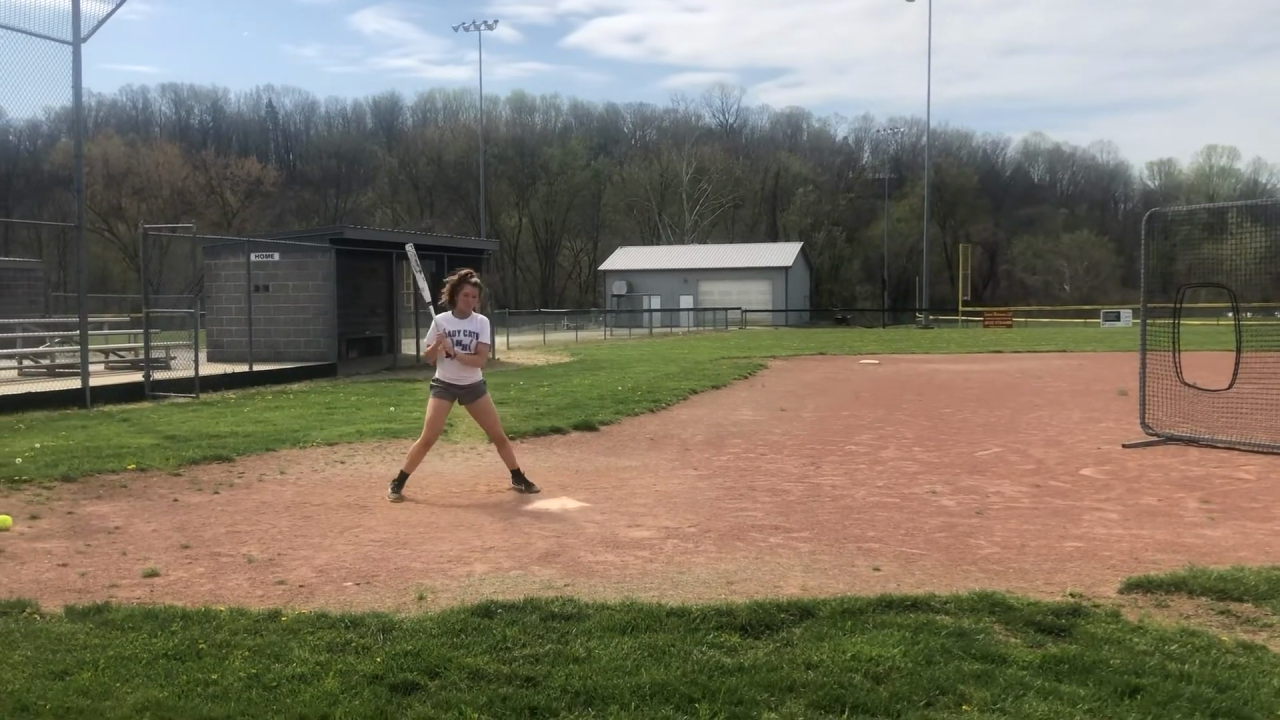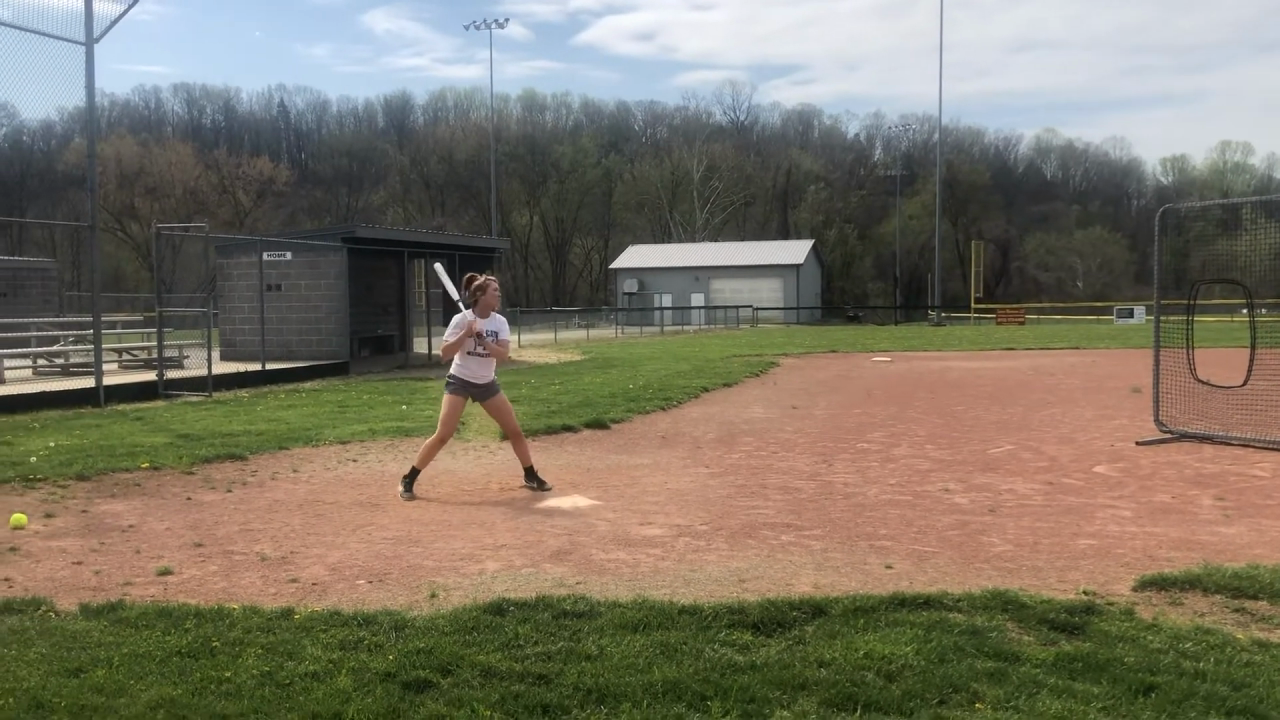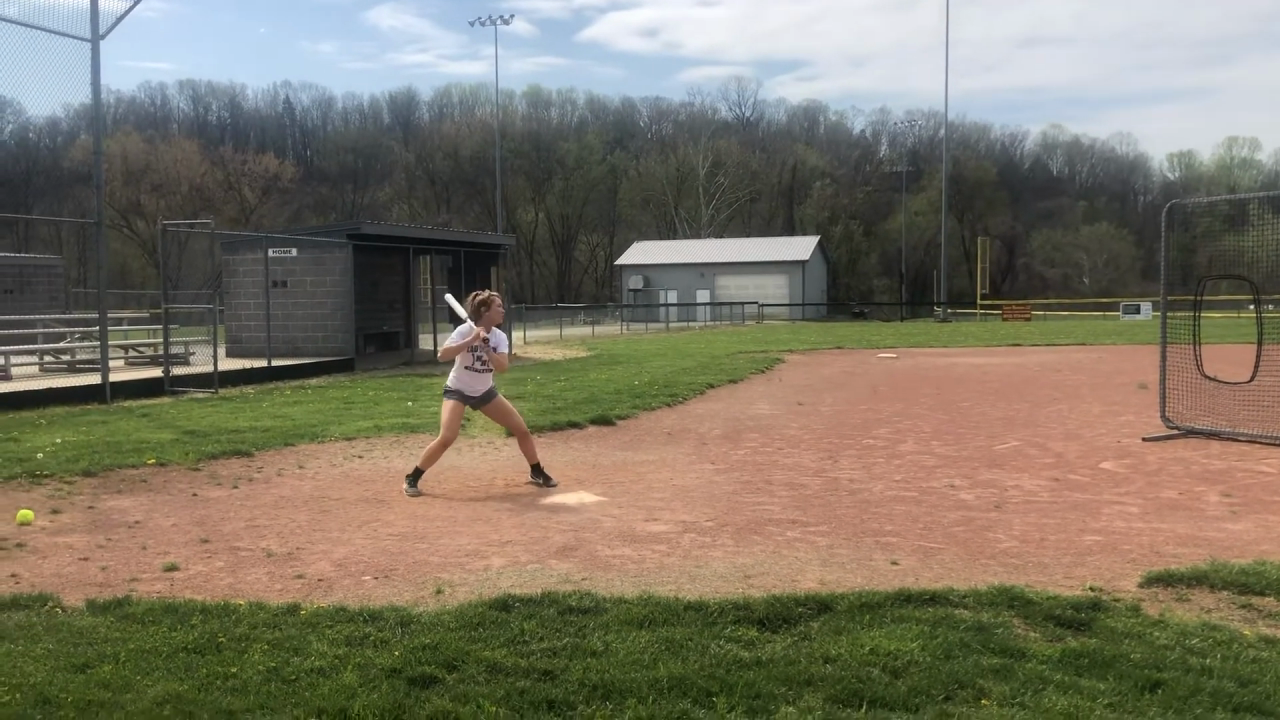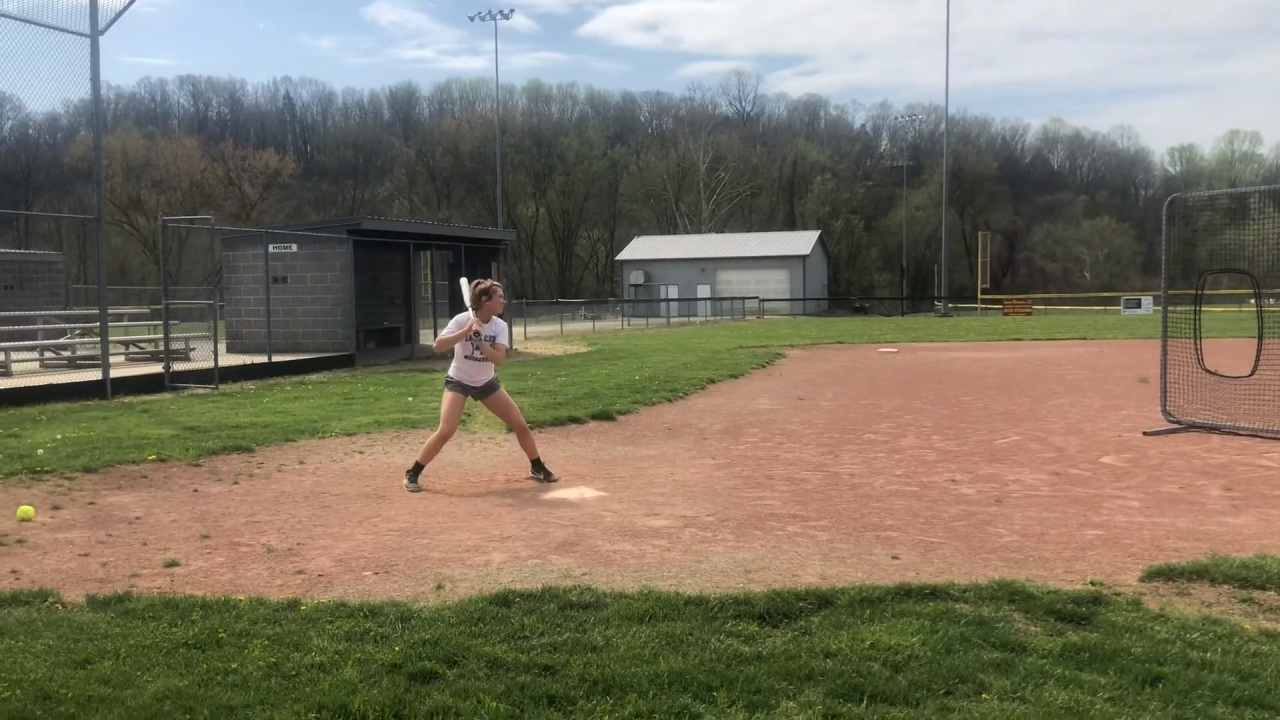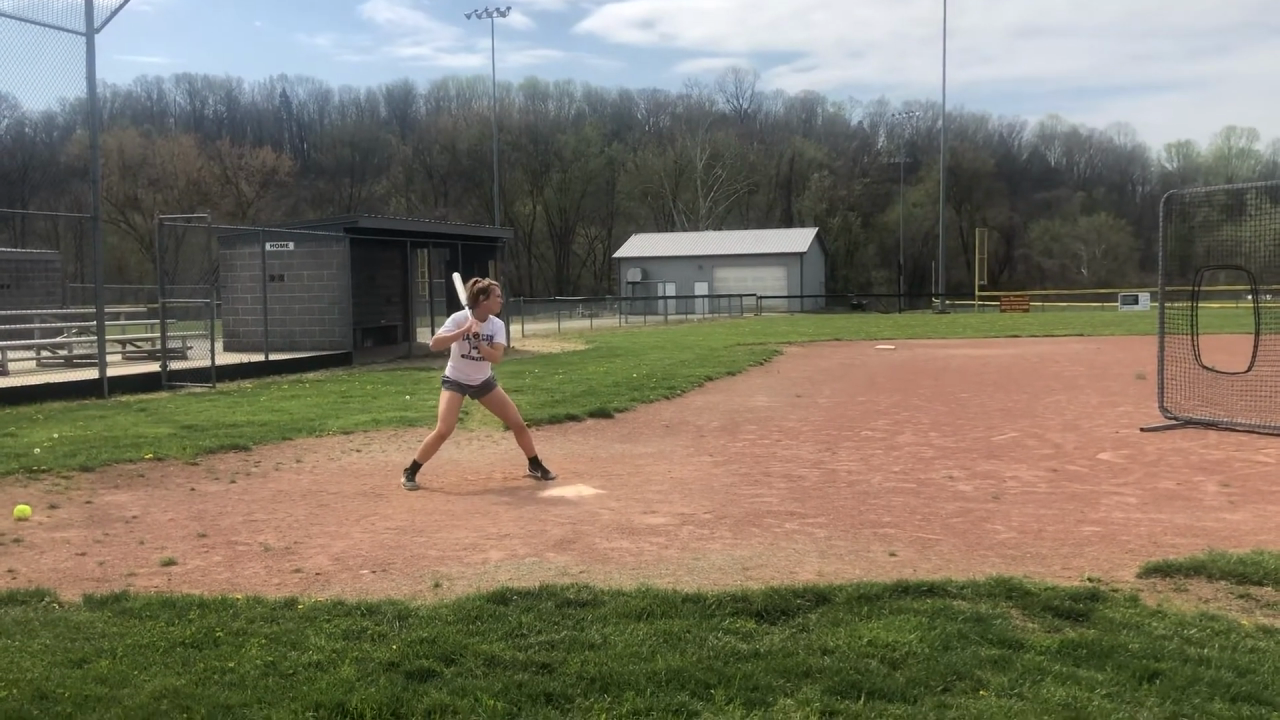
dt=0.3s
person 1, frame 1
left shoulder: (482, 322)
right shoulder: (441, 321)
left elbow: (481, 360)
right elbow: (428, 357)
left wrist: (454, 353)
right wrist: (437, 347)
left hip: (474, 385)
right hip: (444, 385)
left knee: (499, 436)
right knee: (428, 438)
left ankle: (518, 478)
right ankle: (398, 482)
person 1, frame 2
left shoulder: (500, 322)
right shoulder: (461, 319)
left elbow: (504, 354)
right elbow: (445, 354)
left wrist: (483, 340)
right wrist: (465, 334)
left hip: (487, 384)
right hip: (459, 382)
left knee: (515, 430)
right knee: (443, 435)
left ankle: (531, 476)
right ankle: (408, 480)
person 1, frame 3
left shoulder: (500, 337)
right shoulder: (465, 330)
left elbow: (503, 367)
right elbow: (442, 355)
left wrist: (486, 348)
right wrist: (472, 340)
left hip: (485, 392)
right hip: (457, 391)
left knee: (522, 430)
right knee: (446, 438)
left ankle: (537, 472)
right ankle: (412, 478)
person 1, frame 4
left shoulder: (500, 326)
right shoulder: (462, 319)
left elbow: (499, 359)
right elbow: (437, 346)
left wrist: (479, 341)
right wrist: (466, 331)
left hip: (487, 383)
right hip: (458, 382)
left knee: (521, 425)
right knee: (445, 431)
left ankle: (538, 468)
right ankle: (412, 474)
person 1, frame 5
left shoulder: (497, 325)
right shoulder: (459, 318)
left elbow: (497, 357)
right elbow: (434, 344)
left wrist: (478, 341)
right wrist: (463, 331)
left hip: (484, 381)
right hip: (455, 381)
left knee: (518, 424)
right knee: (443, 430)
left ankle: (535, 466)
right ankle: (410, 472)
